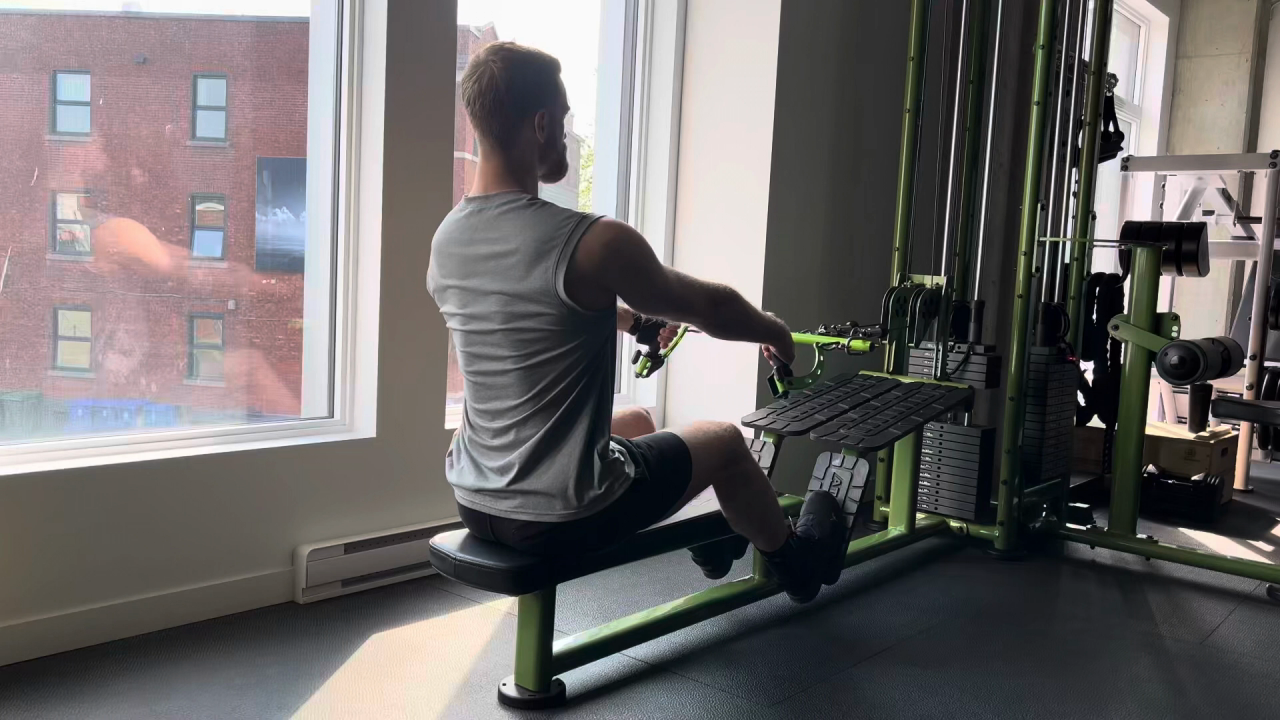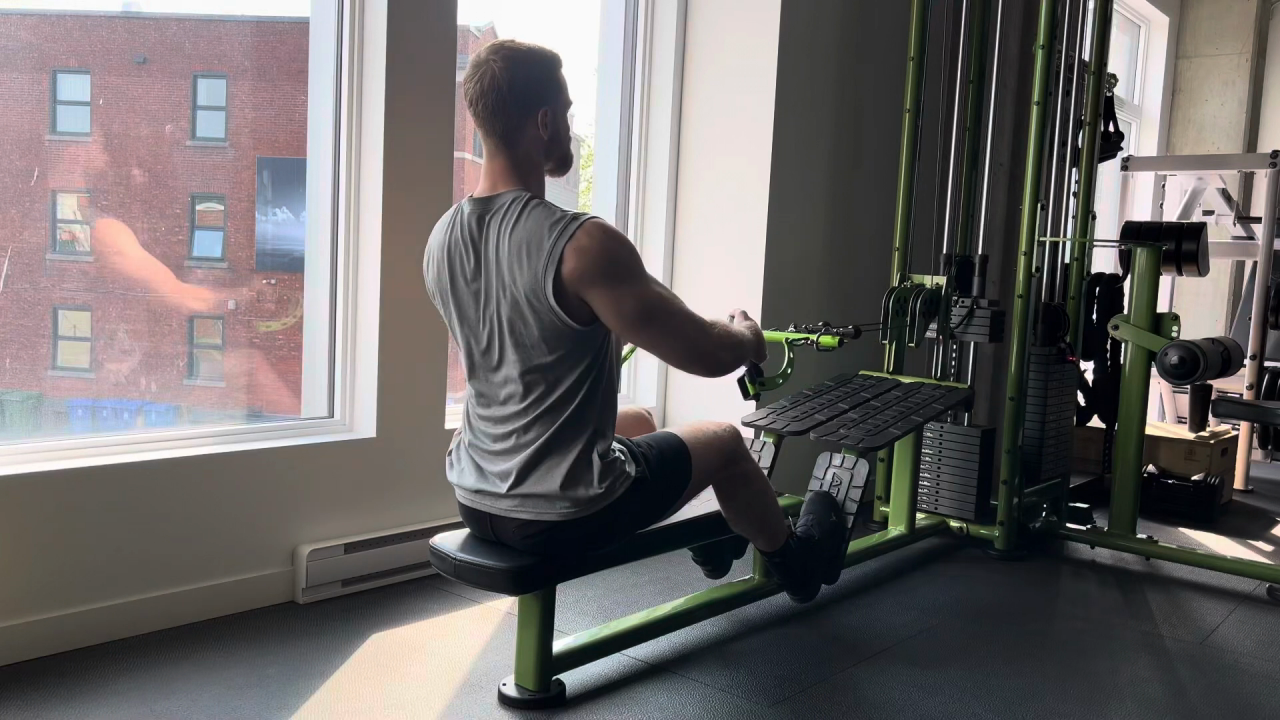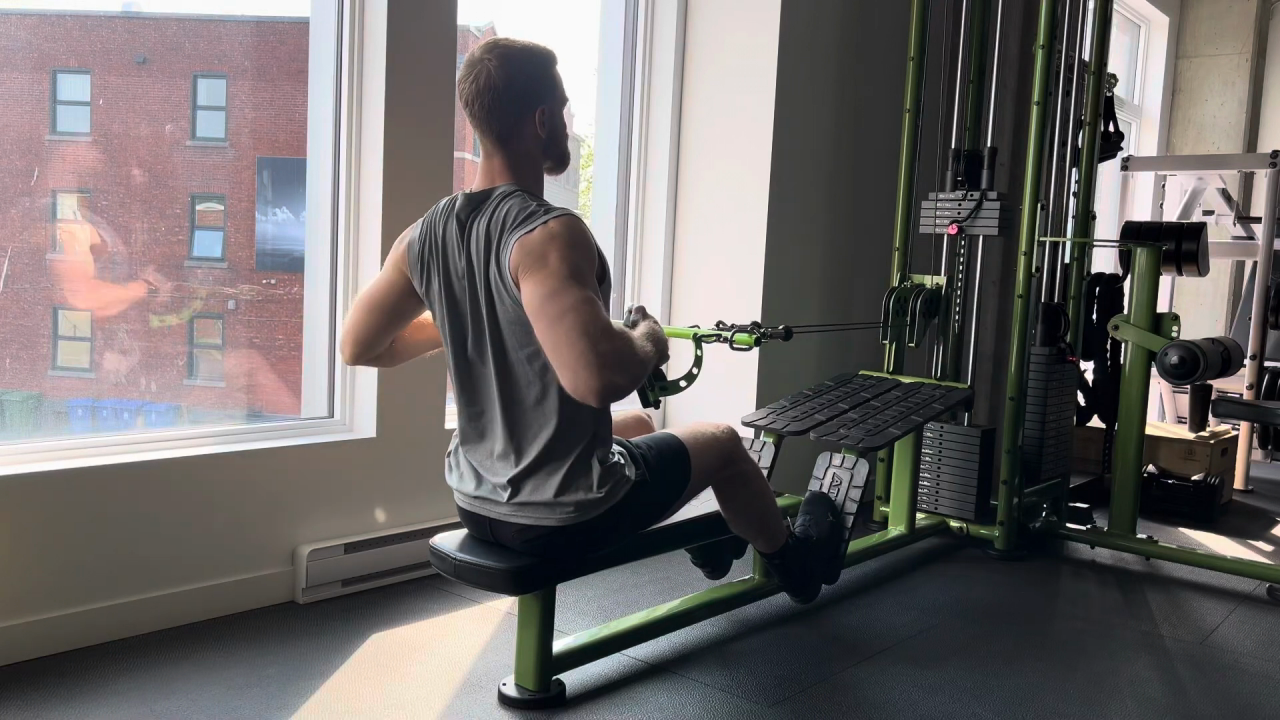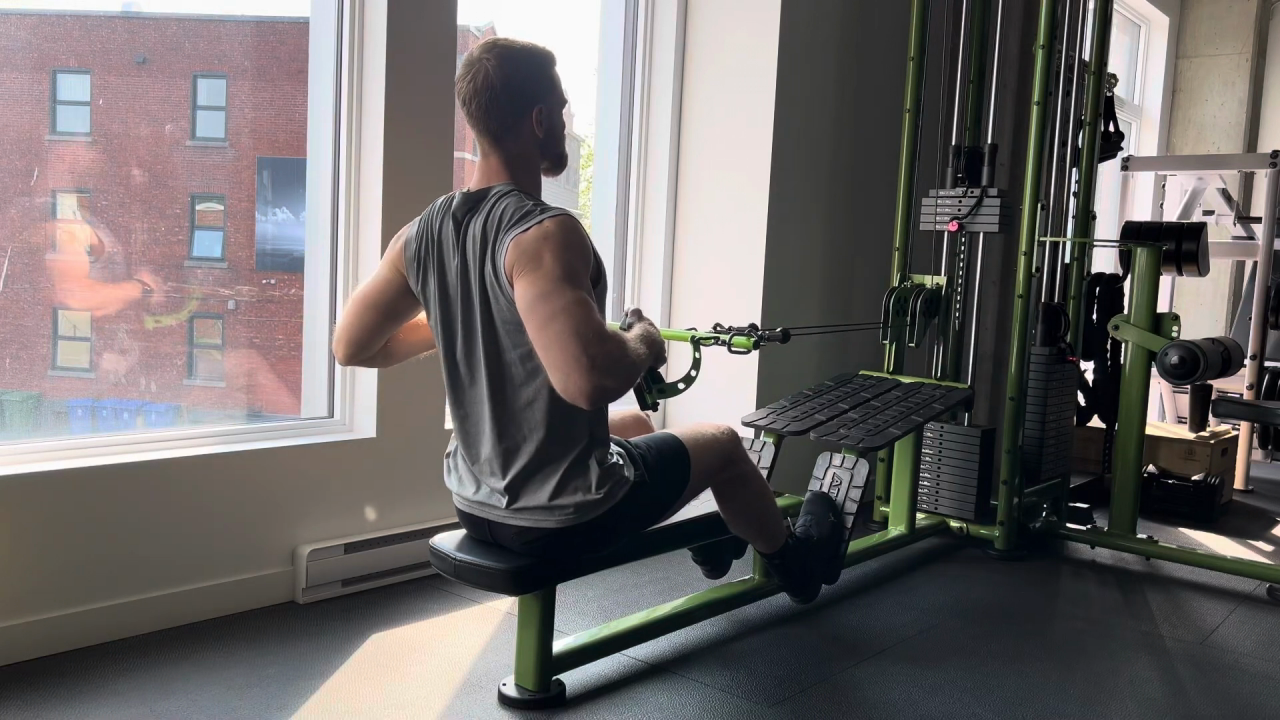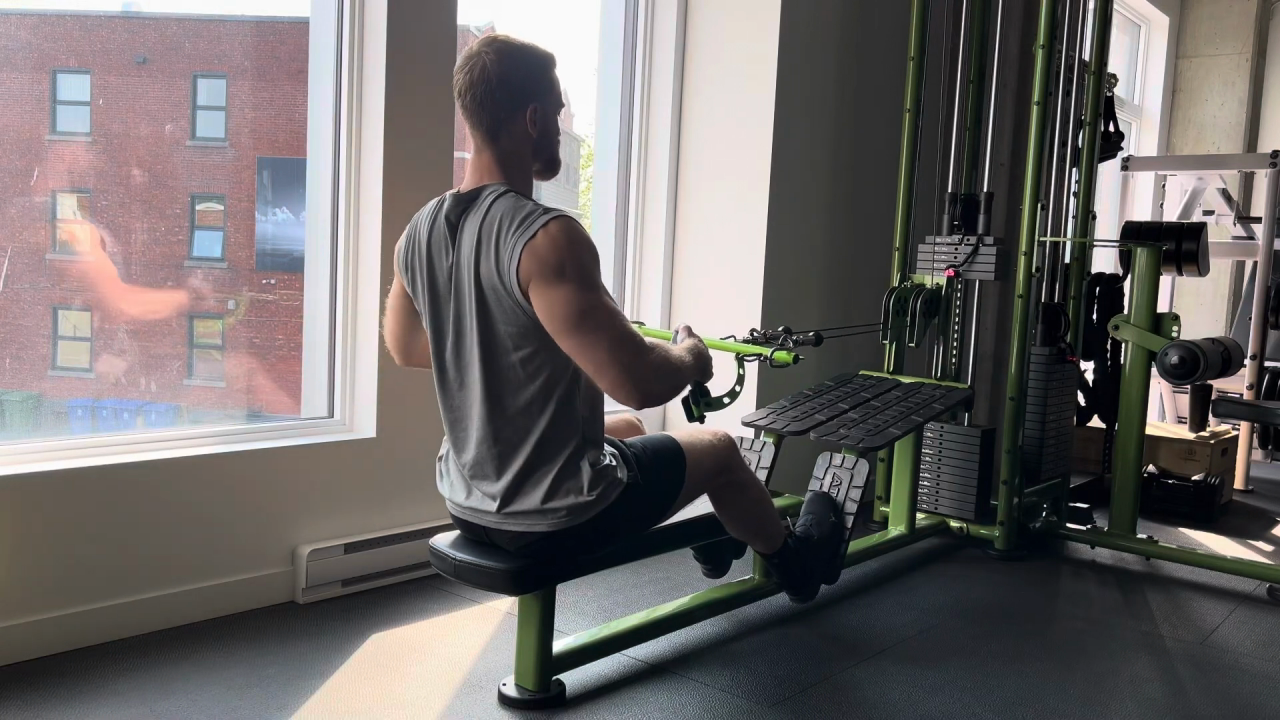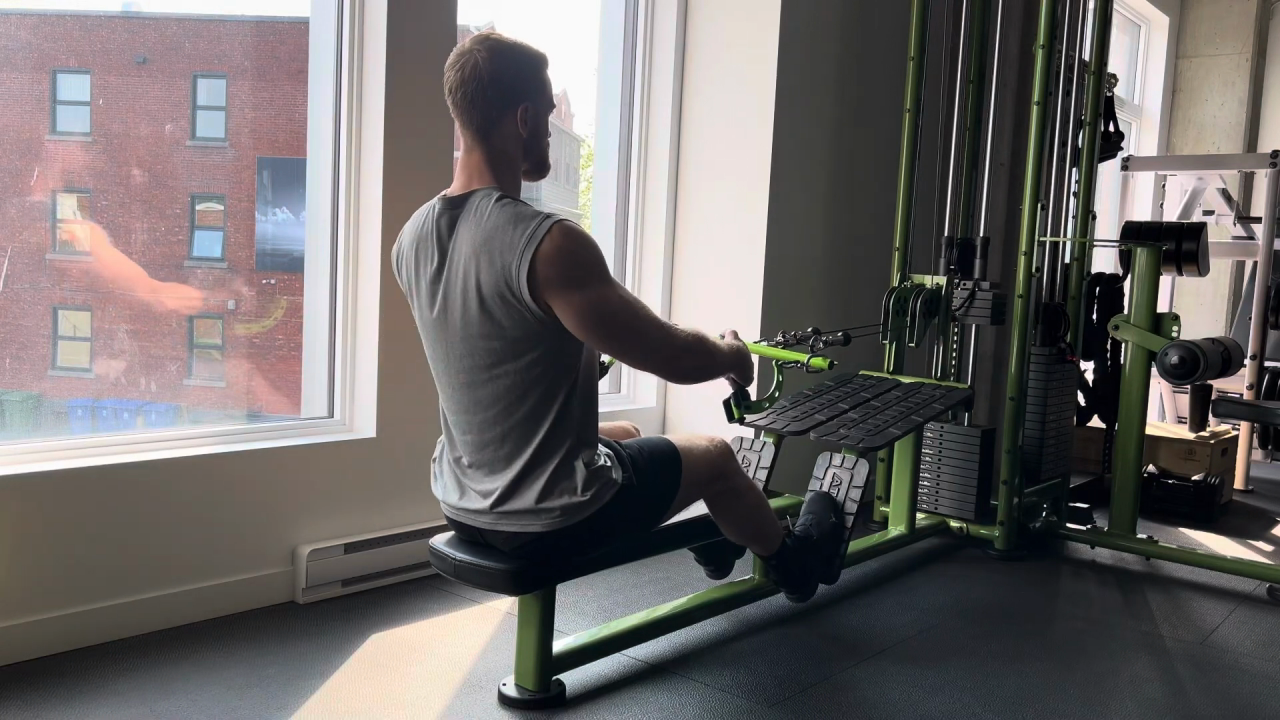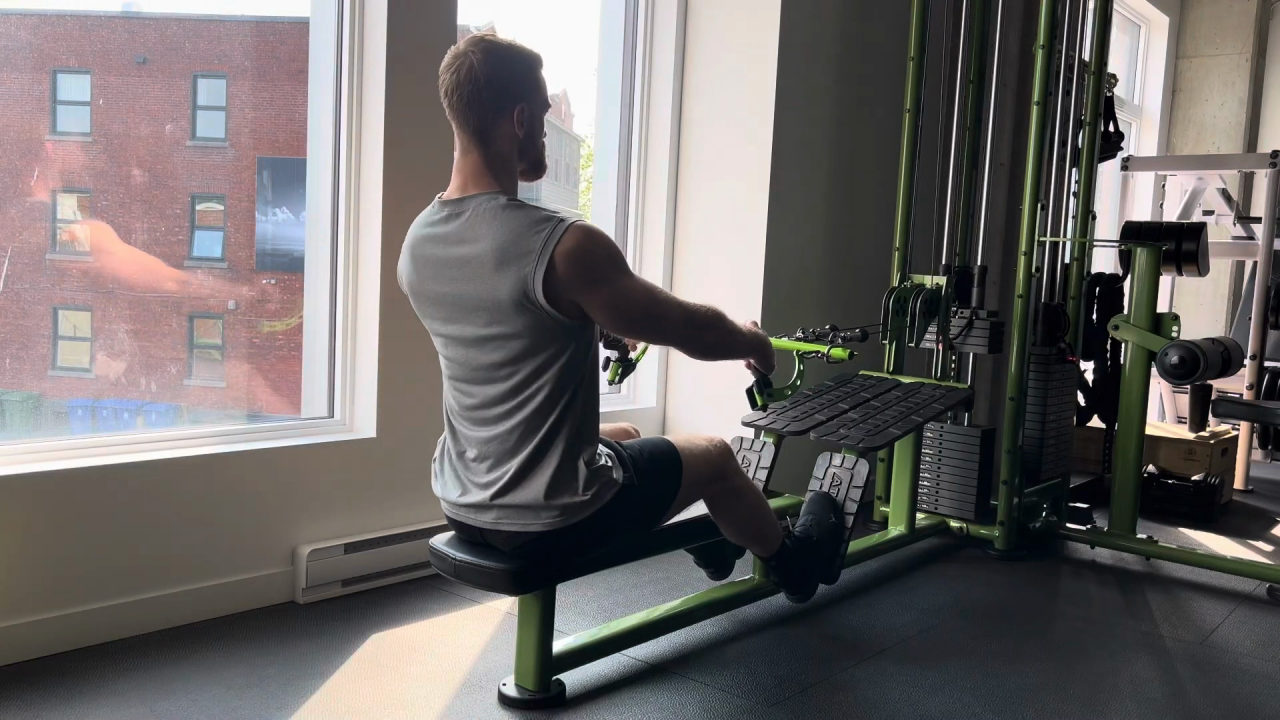
dt=0.7s
person 1, frame 1
left shoulder: (447, 240)
right shoulder: (591, 243)
right elbow: (712, 307)
left wrist: (624, 317)
right wrist: (773, 332)
left hip: (475, 503)
right hip: (564, 516)
left knee: (636, 422)
right knee: (724, 439)
right ankle: (798, 561)
person 1, frame 2
left shoulder: (443, 239)
right shoulder: (581, 245)
right elbow: (707, 356)
right wrist: (750, 337)
left hip: (476, 501)
right hip: (567, 516)
left knee: (635, 423)
right knee: (723, 440)
right ankle: (798, 562)
person 1, frame 3
left shoulder: (424, 237)
right shoulder: (549, 236)
left elbow: (357, 346)
right elbow: (599, 378)
right wrist: (649, 340)
left hip: (477, 504)
right hip: (566, 517)
left knee: (637, 426)
right knee: (722, 442)
left ankle: (708, 541)
right ankle: (795, 561)
person 1, frame 4
left shoulder: (420, 235)
right shoulder: (544, 235)
left elbow: (351, 345)
right elbow: (592, 379)
right wrist: (644, 342)
left hip: (475, 504)
right hip: (565, 519)
left knee: (633, 426)
right knee: (721, 442)
left ankle: (710, 539)
right ankle: (795, 561)
person 1, frame 5
left shoulder: (418, 234)
right shoulder: (546, 238)
left elbow: (405, 349)
right elbow: (639, 384)
right wrist: (690, 355)
left hip: (468, 504)
right hip: (557, 519)
left knee: (626, 430)
right knee: (719, 450)
left ankle: (711, 539)
right ankle: (795, 561)
person 1, frame 6
left shoulder: (413, 239)
right shoulder: (548, 245)
right elbow: (674, 358)
right wrist: (732, 356)
left hip: (461, 504)
right hip: (550, 521)
left knee: (624, 434)
right knee: (714, 455)
left ankle: (711, 539)
right ankle: (794, 562)
person 1, frame 7
left shoulder: (417, 244)
right shoulder: (563, 247)
right elbow: (692, 330)
right wrist: (752, 342)
left hip: (461, 505)
right hip: (551, 520)
left knee: (624, 434)
right knee: (714, 455)
right ankle: (793, 562)
